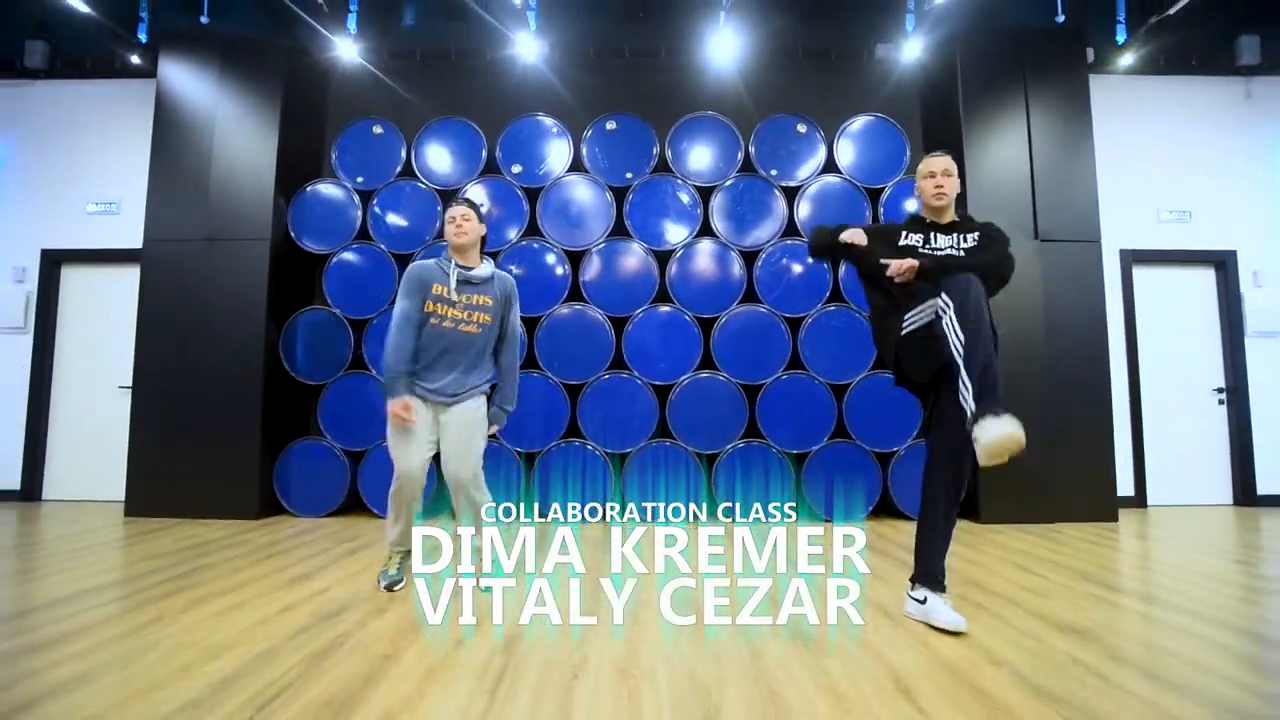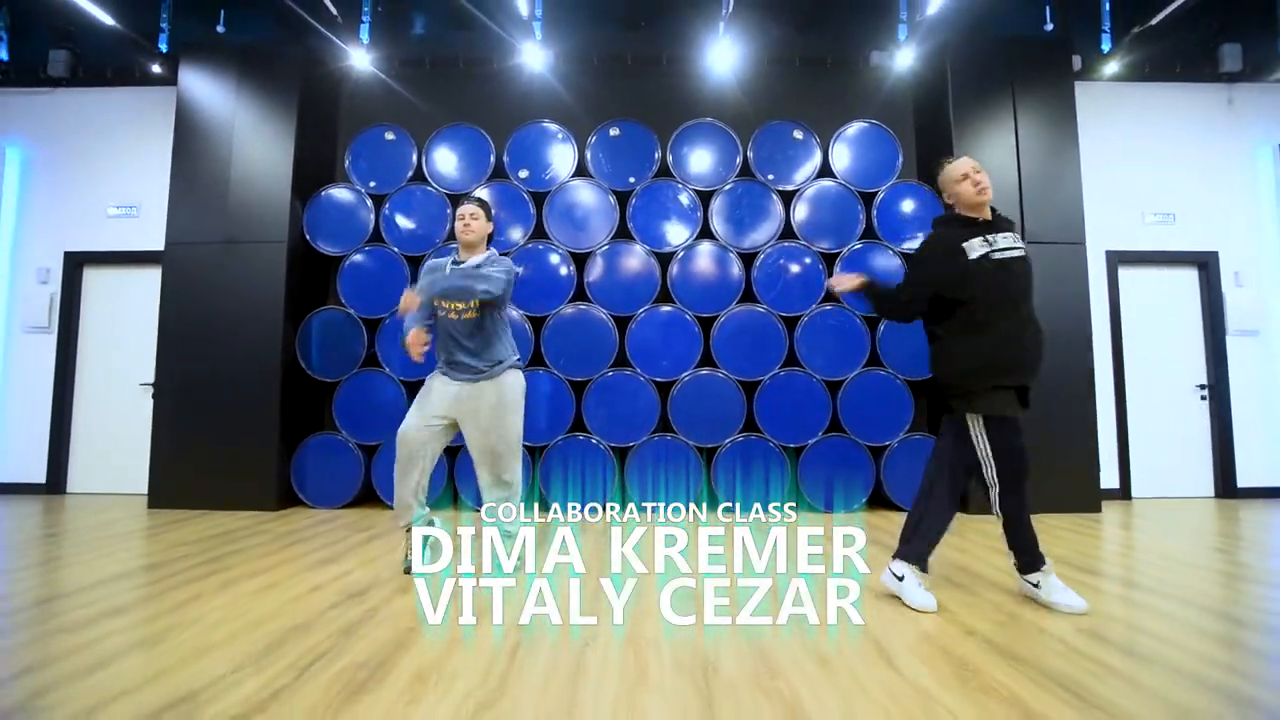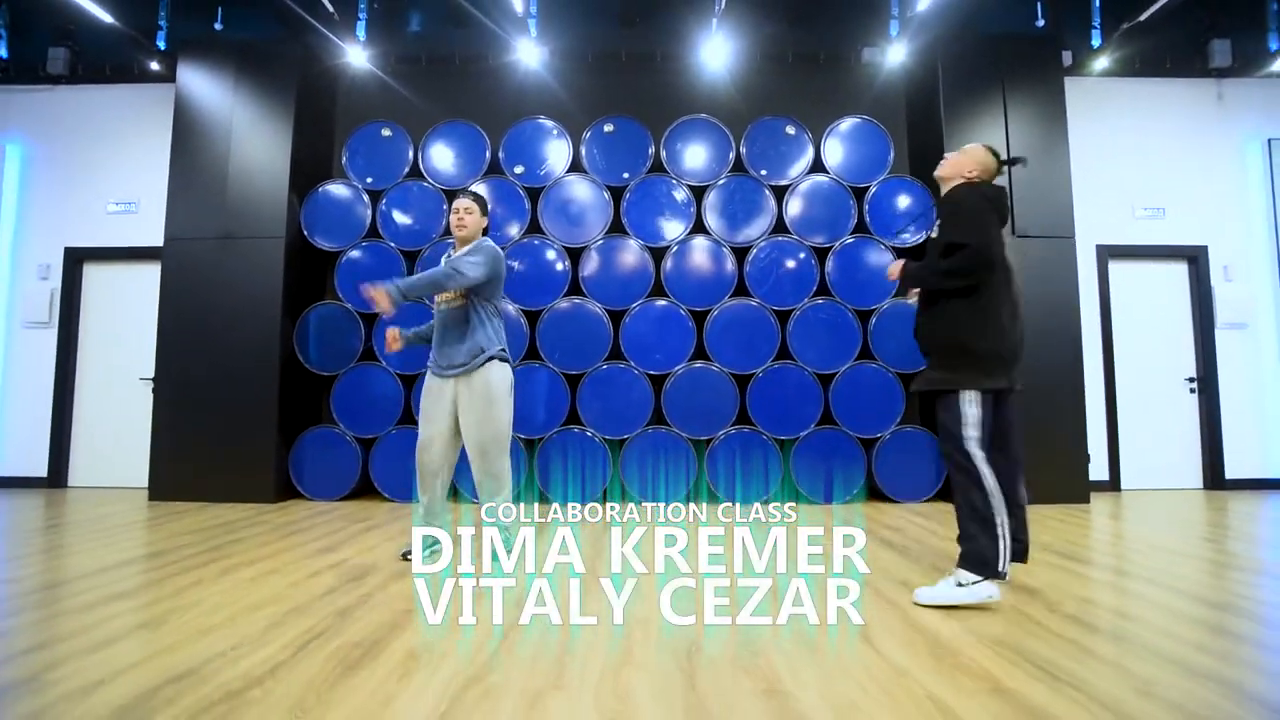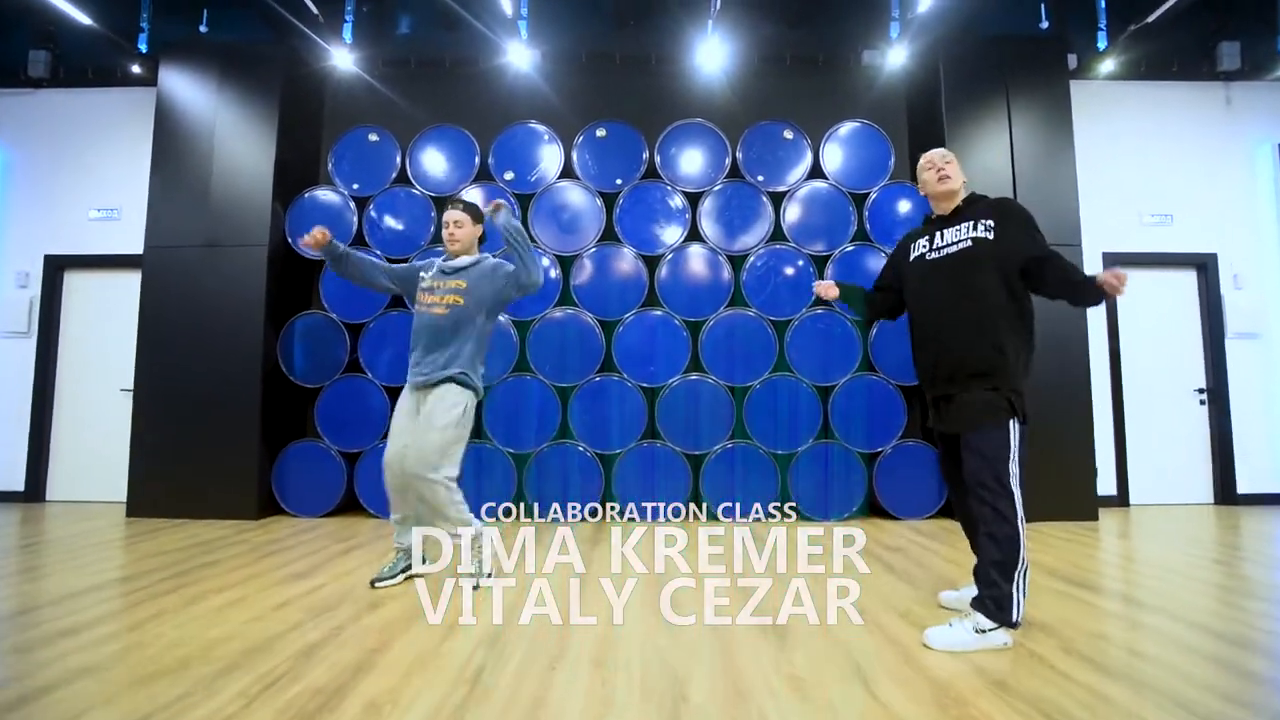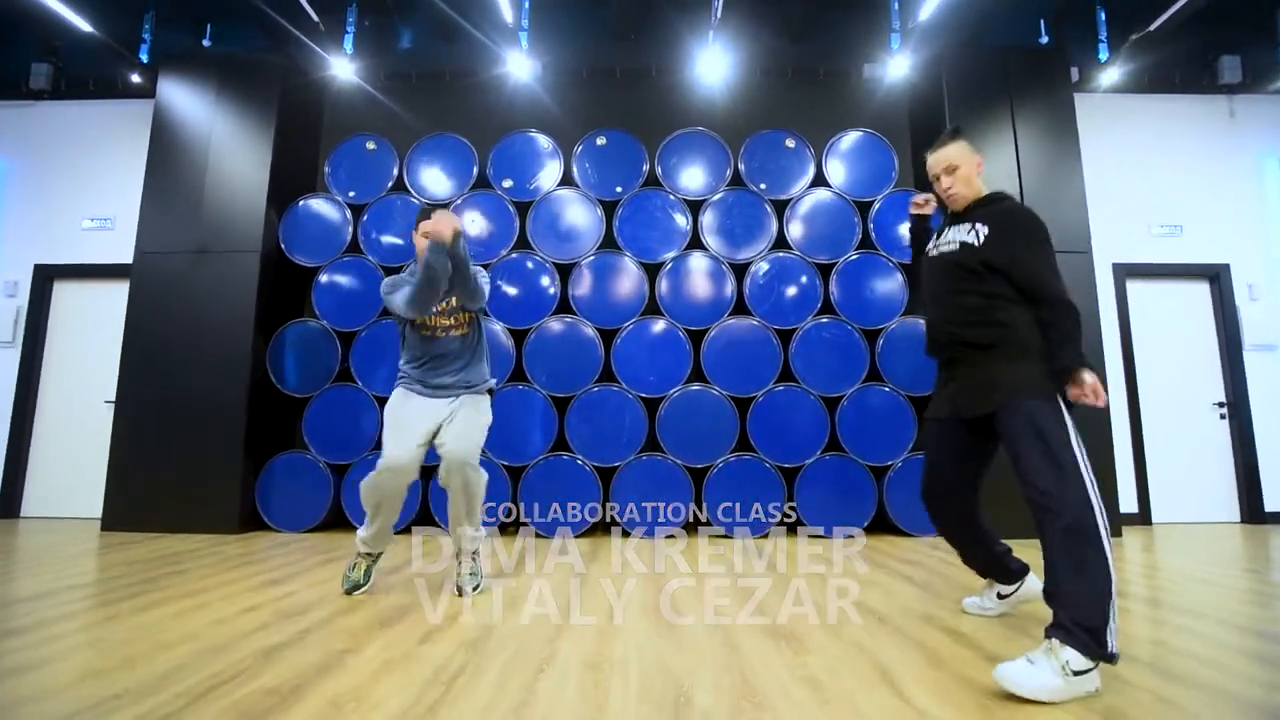
dt=0.5s
person 1, frame 1
left shoulder: (982, 234)
right shoulder: (890, 234)
left elbow: (997, 272)
right elbow: (822, 244)
left wrist: (925, 267)
right wrist: (845, 240)
left hip: (960, 367)
right hip: (910, 338)
left knee: (944, 474)
right knee: (962, 291)
left ankle: (926, 590)
right ankle: (984, 420)
person 1, frame 2
left shoulder: (1007, 231)
right shoulder: (942, 245)
right elbow: (902, 305)
left wrist: (1027, 331)
right wrist: (864, 288)
left hip: (1005, 373)
right hip: (971, 376)
left knee: (949, 470)
right knee: (1007, 471)
left ankle: (907, 565)
right ankle: (1033, 571)
person 1, frame 3
left shoulder: (967, 203)
right shoulder: (979, 210)
left elbow: (972, 266)
left wrist: (911, 274)
right wrist: (921, 283)
left hip: (973, 353)
right hip: (983, 350)
left knee: (968, 449)
right knee: (987, 450)
left ankle: (979, 572)
right ankle: (1001, 549)
person 1, frame 4
left shoulder: (1004, 216)
right shoulder: (911, 245)
left elbow: (1046, 273)
right elbow: (885, 303)
left wrist: (1092, 285)
right wrist: (843, 294)
left hip: (992, 379)
right hip: (941, 386)
left knee: (994, 488)
right knee: (964, 489)
left ankle: (995, 615)
right ankle: (994, 585)
person 1, frame 5
left shoulder: (1008, 219)
right shoulder: (944, 230)
left elbow: (1047, 295)
right elbow: (931, 281)
left wrist: (1073, 363)
right wrist: (919, 226)
left hip: (1021, 372)
right hip: (960, 381)
left knee: (1061, 488)
right knee: (943, 492)
left ankle: (1080, 649)
right ankle: (1008, 579)
person 2, frame 1
left shoulder: (503, 285)
right shoulder: (420, 273)
left elbow: (507, 348)
right elbow: (401, 331)
left wrist: (501, 406)
right wrist: (396, 390)
left hip: (468, 399)
right hip: (415, 393)
left knee: (465, 477)
right knee: (410, 470)
right ankle: (401, 550)
person 2, frame 2
left shoulder: (500, 268)
right shoulder: (434, 268)
left elbow: (481, 286)
right elbow: (417, 311)
left wrist: (427, 293)
right wrist: (414, 332)
left hip: (497, 379)
right hip: (447, 378)
left knee: (499, 465)
right knee: (411, 437)
right ankle: (417, 525)
person 2, frame 3
left shoulder: (487, 252)
right shoulder: (446, 261)
left elbow: (454, 276)
left wrist: (394, 291)
right wrist: (407, 335)
left hip: (484, 368)
right hip: (441, 371)
left knee: (489, 454)
right knee: (431, 452)
left ankle: (500, 537)
right ankle: (430, 535)
person 2, frame 4
left shoulder: (491, 272)
right shoulder: (427, 270)
left elbow: (531, 281)
right elbow: (382, 275)
left wrist: (507, 221)
right wrist: (332, 250)
left hip: (452, 387)
right hip: (418, 386)
left knee: (426, 470)
right knee: (398, 465)
left ankle: (474, 544)
right ankle: (409, 551)
person 2, frame 5
left shoulder: (472, 277)
right shoulder: (395, 285)
left elbow: (475, 294)
right elbow: (413, 307)
left wrist: (456, 242)
right wrist: (432, 249)
left hip: (469, 394)
right hip: (416, 393)
left knee: (462, 460)
right knee: (397, 464)
left ankle: (468, 554)
right ankle: (369, 546)
